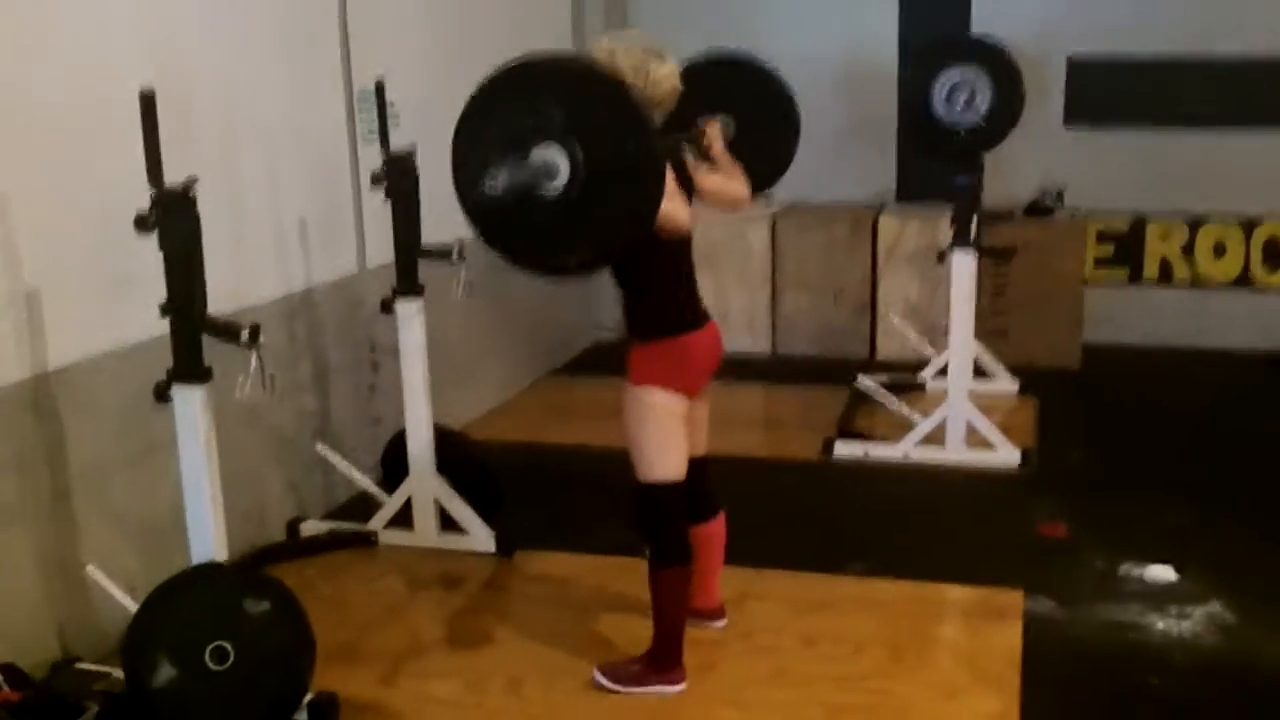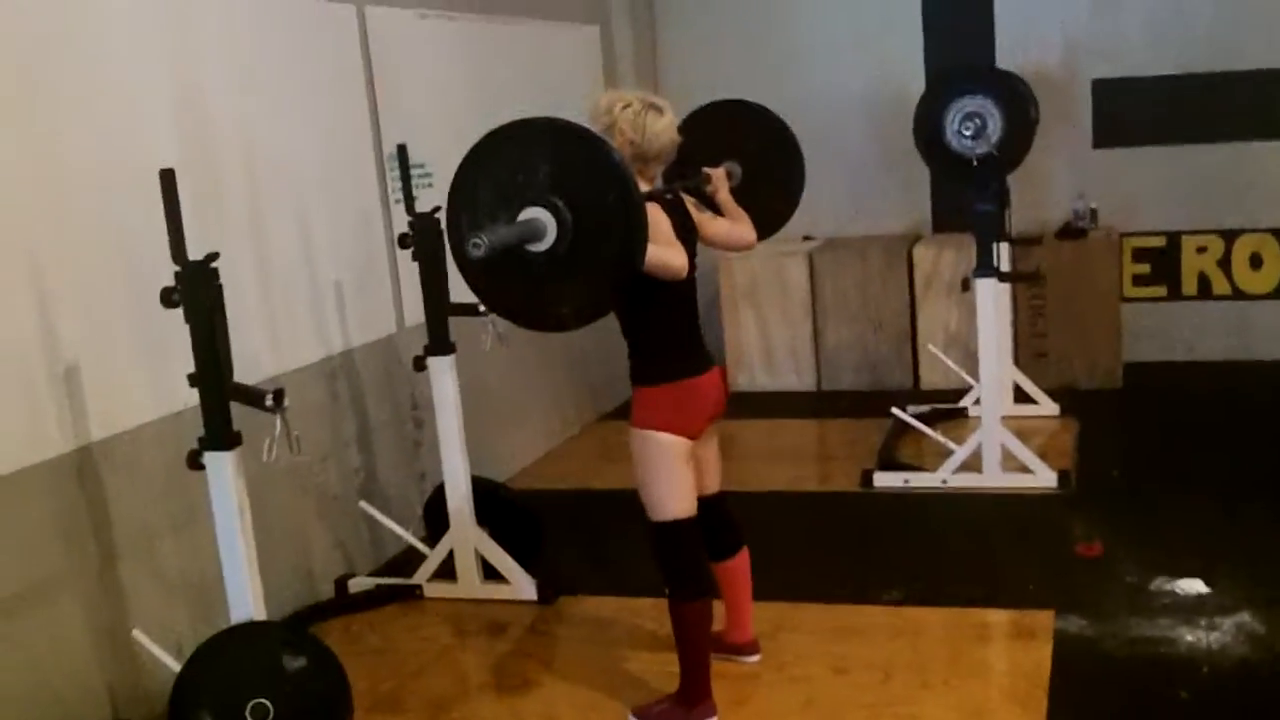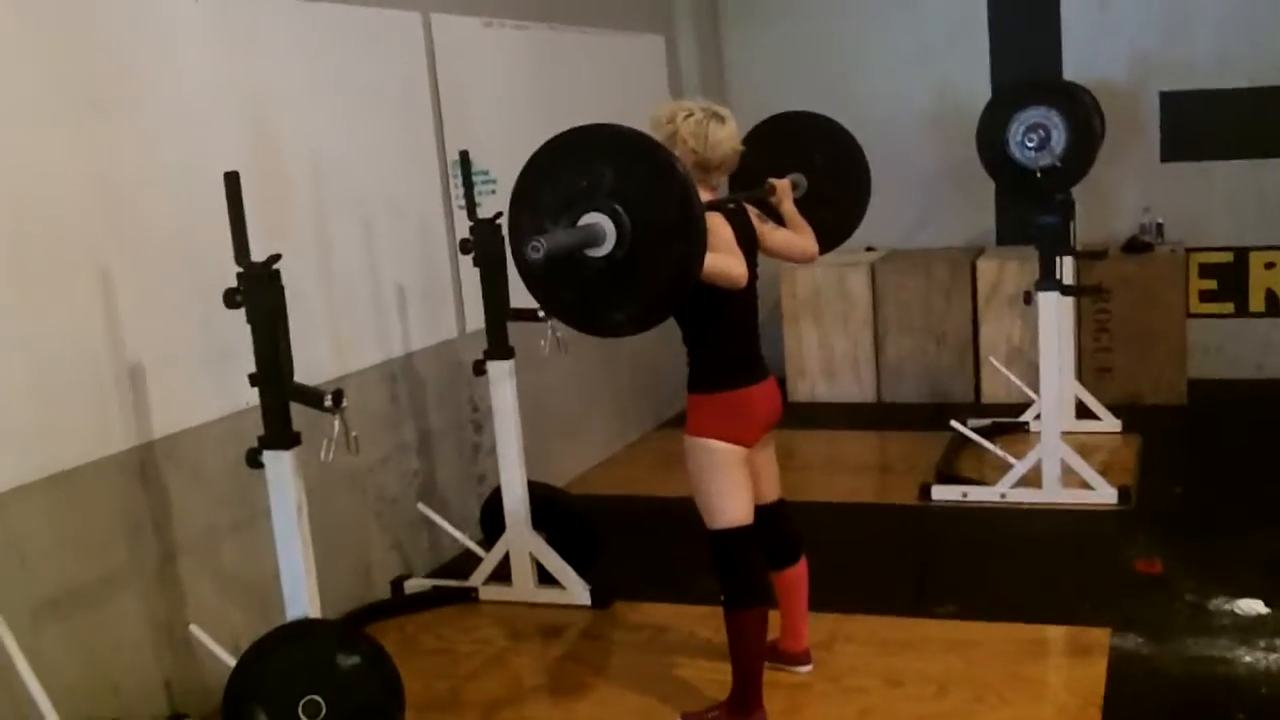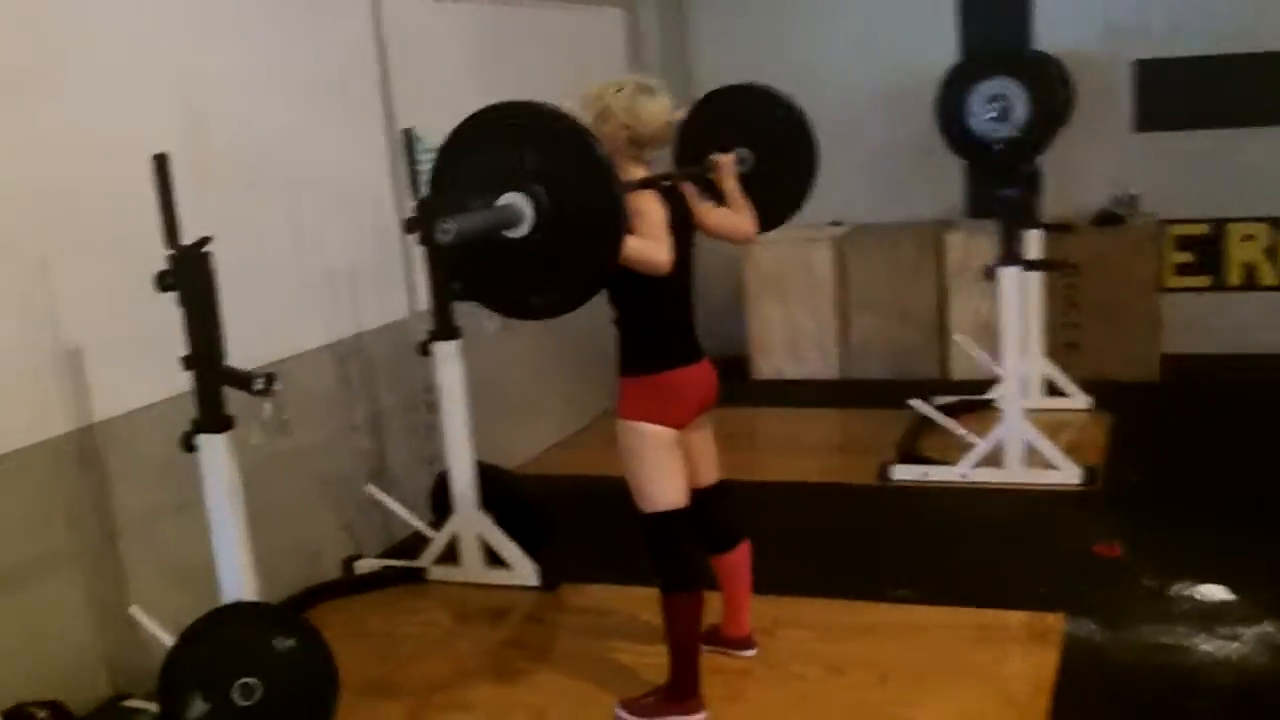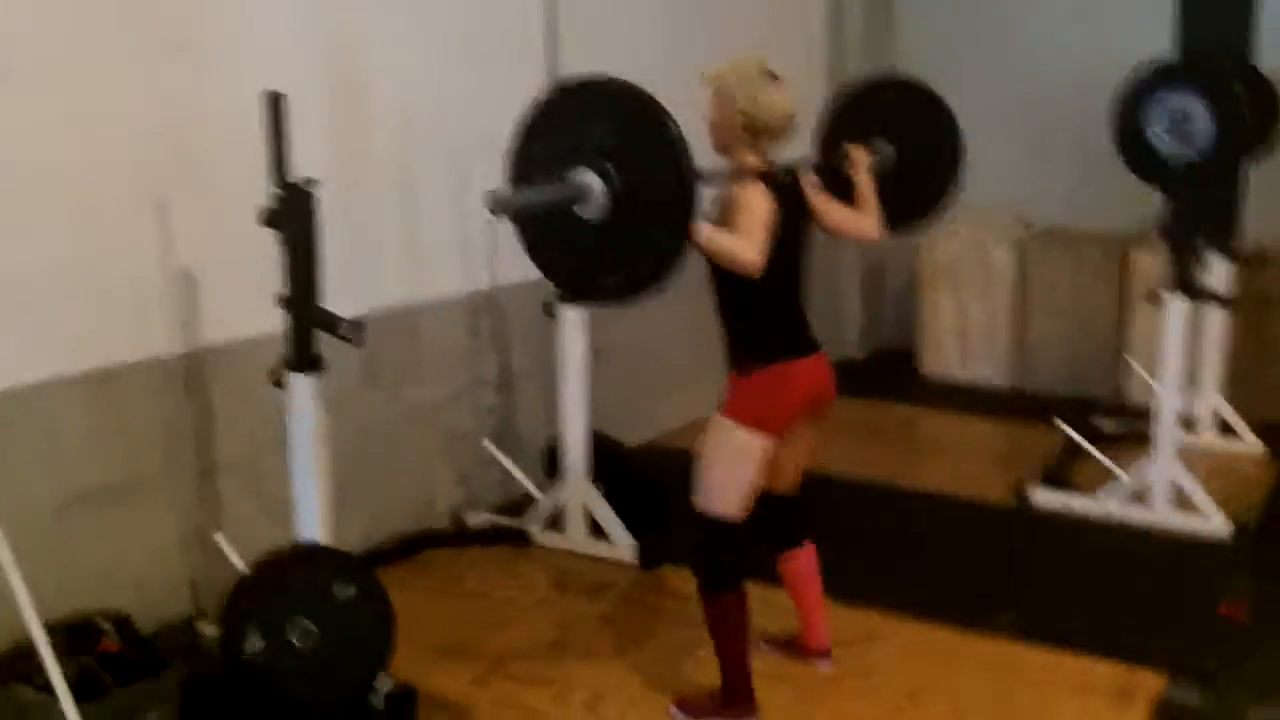
dt=0.7s
person 1, frame 1
right shoulder: (673, 154)
left elbow: (677, 216)
right elbow: (739, 192)
right wrist: (716, 145)
left hip: (664, 350)
right hip: (695, 336)
left knee: (660, 504)
right knee: (692, 482)
left ankle: (664, 662)
right ankle: (706, 599)
person 1, frame 2
right shoulder: (677, 203)
left elbow: (673, 263)
right elbow: (744, 236)
right wrist: (721, 191)
left hip: (666, 394)
right hip: (700, 379)
left knee: (676, 542)
right knee: (712, 515)
right ankle: (740, 634)
person 1, frame 3
left shoulder: (700, 221)
right shoulder: (740, 213)
left elbow: (733, 273)
right elbow: (807, 247)
right wrist: (785, 200)
left hip: (721, 404)
right hip: (758, 390)
left knee: (735, 552)
right knee: (773, 523)
right ankle: (793, 644)
person 1, frame 4
left shoulder: (638, 200)
right shoulder: (678, 191)
left elbow: (657, 257)
right elbow: (745, 228)
right wrist: (727, 178)
left hip: (654, 387)
right hip: (693, 372)
left knee: (670, 535)
right knee: (711, 507)
right ankle: (737, 629)
person 1, frame 5
left shoulder: (749, 193)
right shoulder: (798, 184)
left elbow: (747, 257)
right elbow: (870, 228)
right wrist: (863, 174)
left hip: (766, 384)
right hip: (808, 372)
left knee: (715, 540)
right knee: (778, 513)
right ankle: (814, 637)
